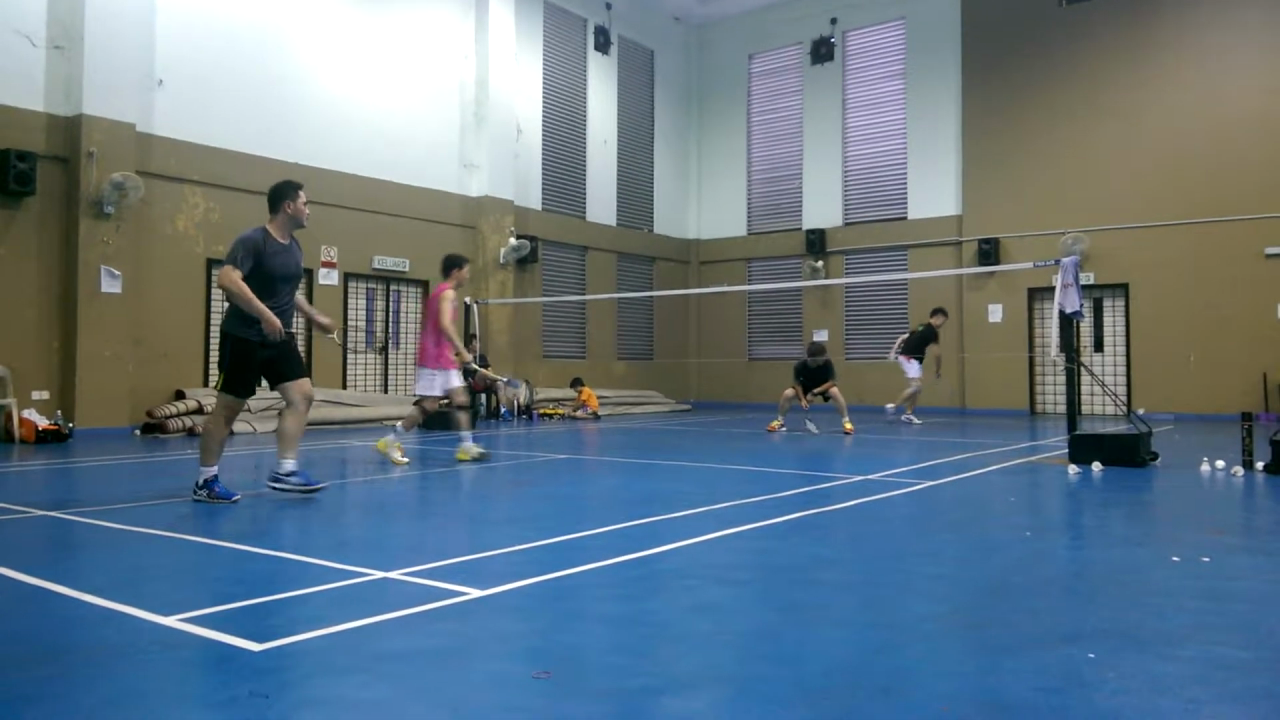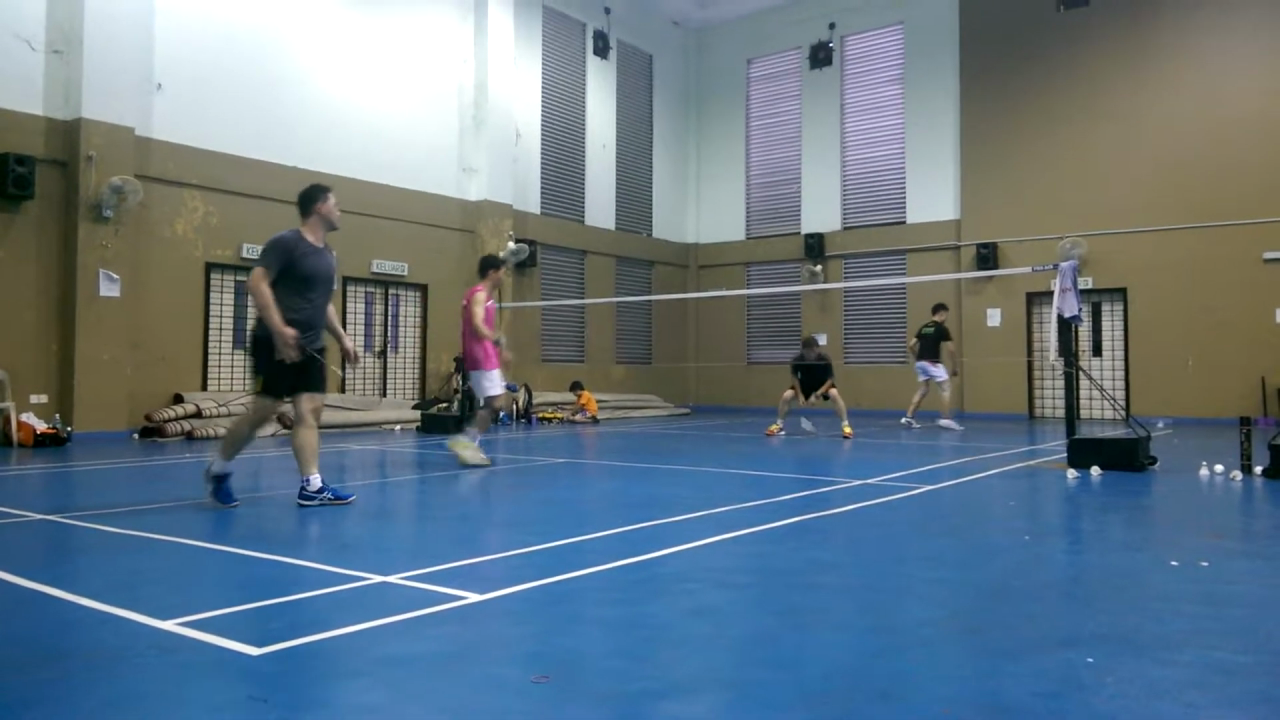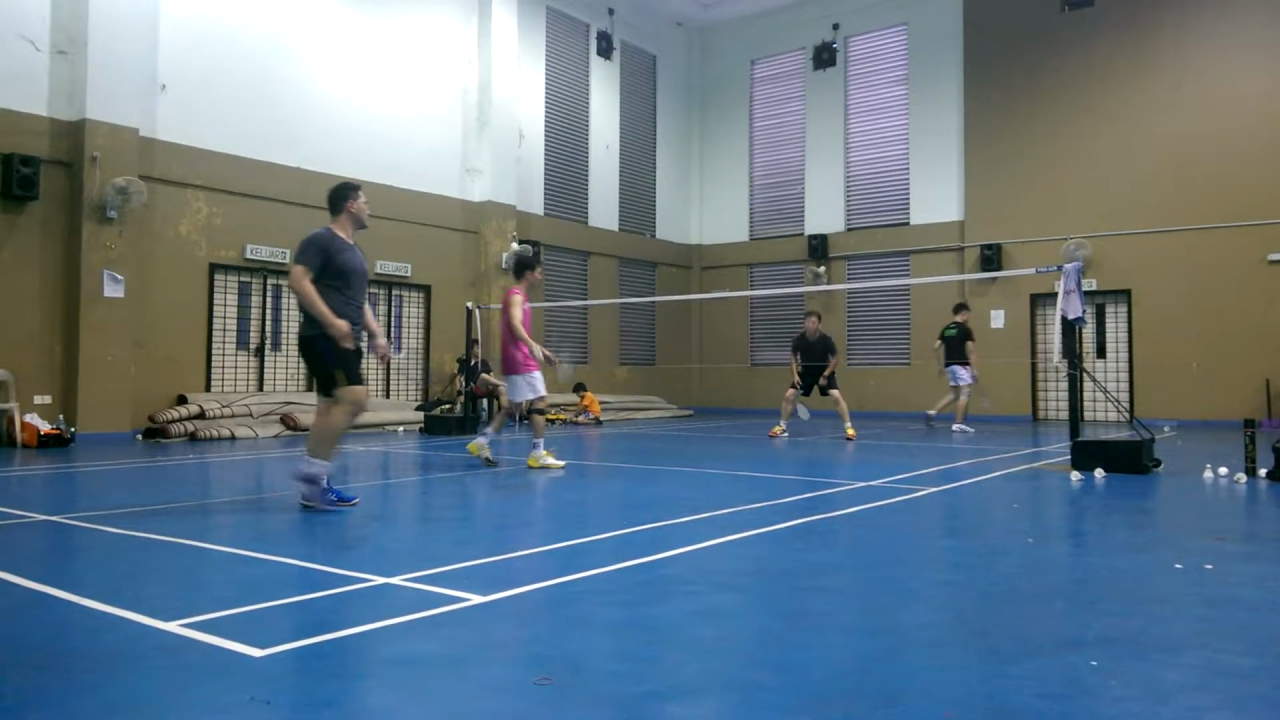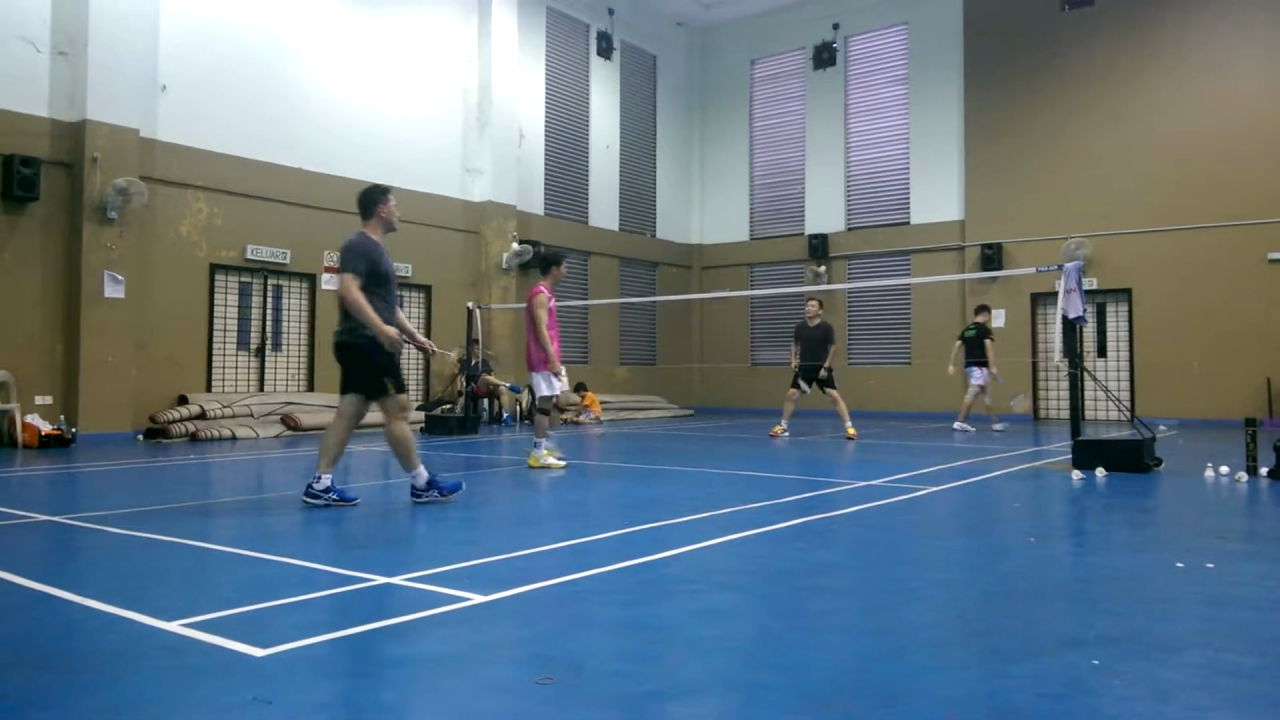
dt=0.3s
person 1, frame 1
left shoulder: (294, 247)
right shoulder: (253, 241)
right elbow: (227, 280)
left wrist: (313, 316)
right wrist: (264, 315)
left hip: (280, 338)
right hip: (244, 338)
left knee: (301, 396)
right knee: (227, 409)
left ankle: (285, 470)
right ankle: (205, 481)
person 1, frame 2
left shoulder: (327, 254)
right shoulder: (286, 243)
right elbow: (257, 282)
left wrist: (343, 339)
right wrist: (278, 328)
left hip: (310, 346)
right hip: (275, 343)
left knee: (309, 413)
right knee: (264, 411)
left ankle: (312, 486)
right ankle: (219, 469)
person 1, frame 3
left shoulder: (355, 251)
right shoulder: (320, 240)
right elbow: (298, 280)
left wrist: (375, 334)
right wrist: (330, 321)
left hip: (344, 341)
right hip: (323, 339)
left knee: (332, 410)
right knee: (353, 400)
left ankle: (317, 484)
right ankle: (313, 469)
person 1, frame 4
left shoulder: (377, 250)
right shoulder: (359, 246)
left elbow: (388, 304)
right elbow: (347, 291)
left wrist: (415, 335)
right wrist: (380, 328)
left hip: (365, 345)
right hip: (365, 343)
left knee: (348, 414)
right knee: (397, 411)
left ankle: (320, 485)
right ankle: (422, 483)
person 2, frame 1
left shoulder: (440, 293)
right shoulder: (448, 293)
right elbow: (445, 325)
left wrist: (452, 354)
right wrist: (463, 352)
left hip: (442, 358)
right hip: (434, 358)
left knee: (461, 398)
right knee: (428, 404)
left ankle: (467, 446)
right ankle: (391, 441)
person 2, frame 2
left shoulder: (483, 295)
right shoulder: (479, 294)
right elbow: (476, 323)
left wrist: (498, 350)
right wrist: (494, 337)
left hip: (486, 358)
right hip: (481, 359)
left knee: (489, 405)
right knee: (496, 403)
left ankle: (470, 446)
right ankle: (466, 440)
person 2, frame 3
left shoulder: (520, 296)
right shoulder: (516, 296)
right elbow: (516, 325)
left wrist: (543, 351)
right wrist: (533, 347)
left hip: (522, 361)
right hip: (521, 361)
left knee: (513, 407)
right knee: (539, 403)
left ankle: (481, 442)
right ankle: (538, 454)
person 2, frame 4
left shoulder: (546, 293)
right shoulder: (540, 294)
right elbow: (541, 330)
right wrist: (553, 359)
left hip: (550, 359)
right hip: (543, 360)
left knee: (556, 403)
right knee: (546, 404)
left ankle: (546, 446)
right ankle: (538, 453)
